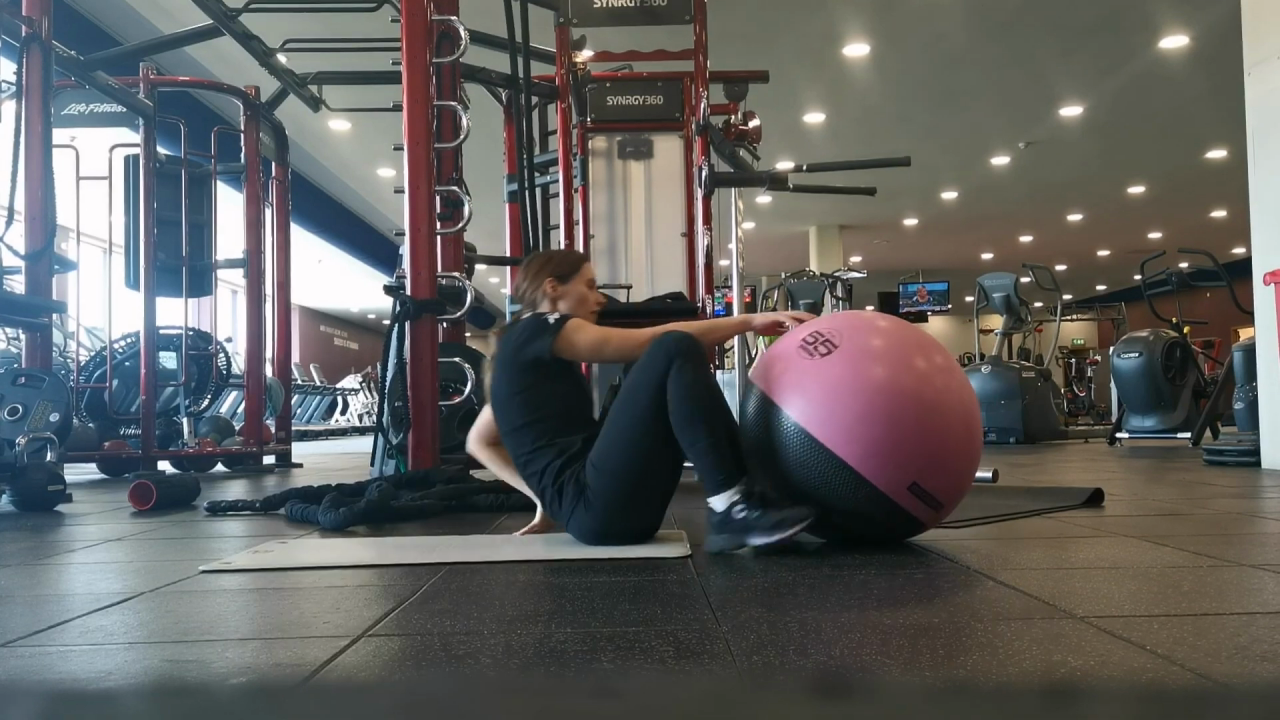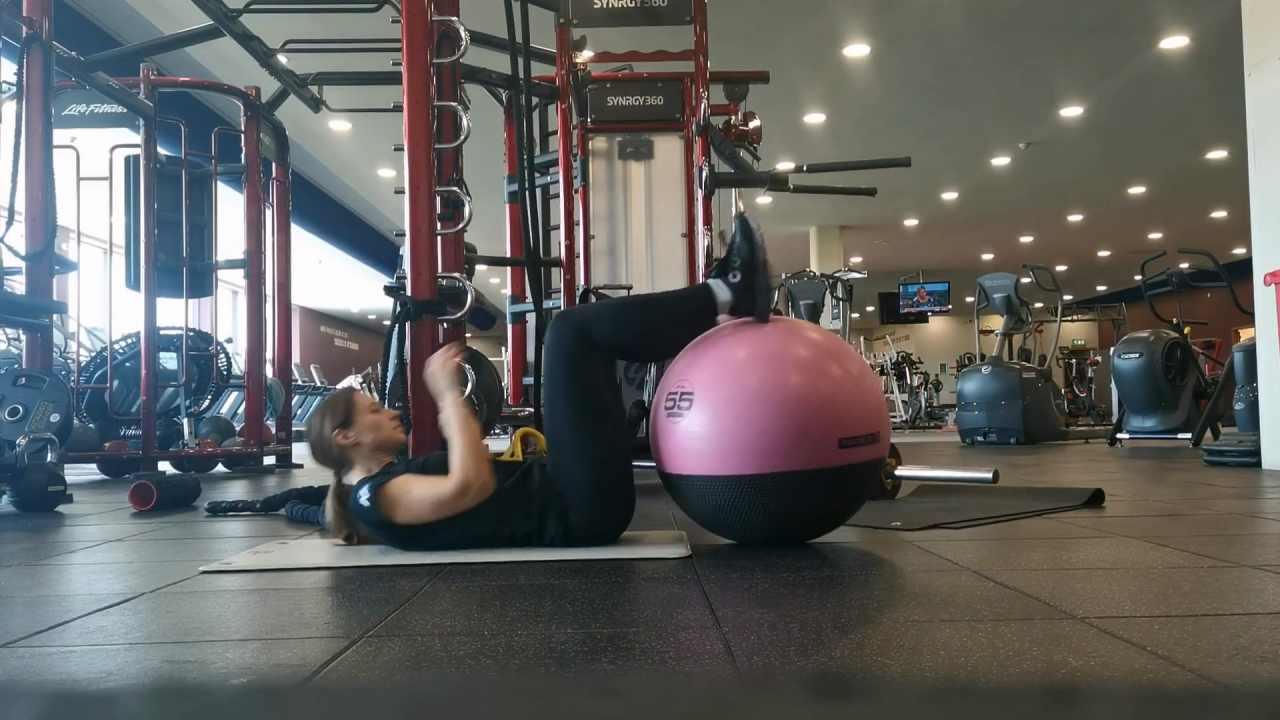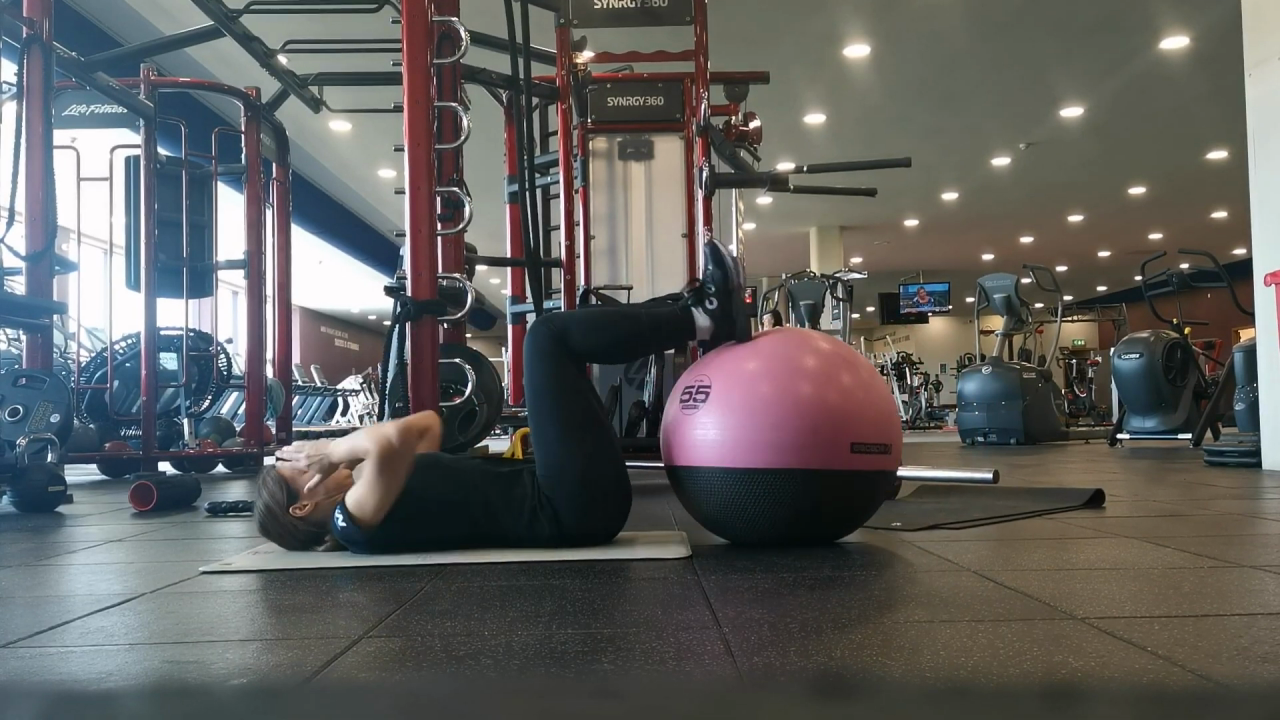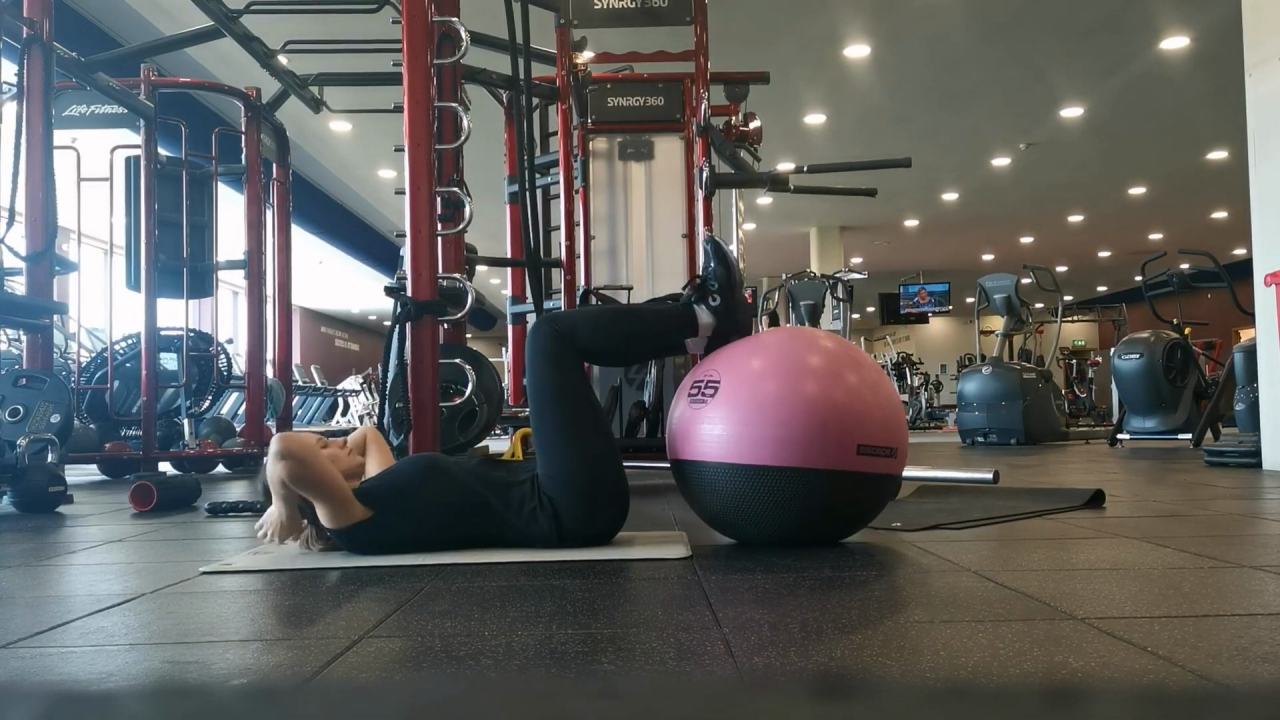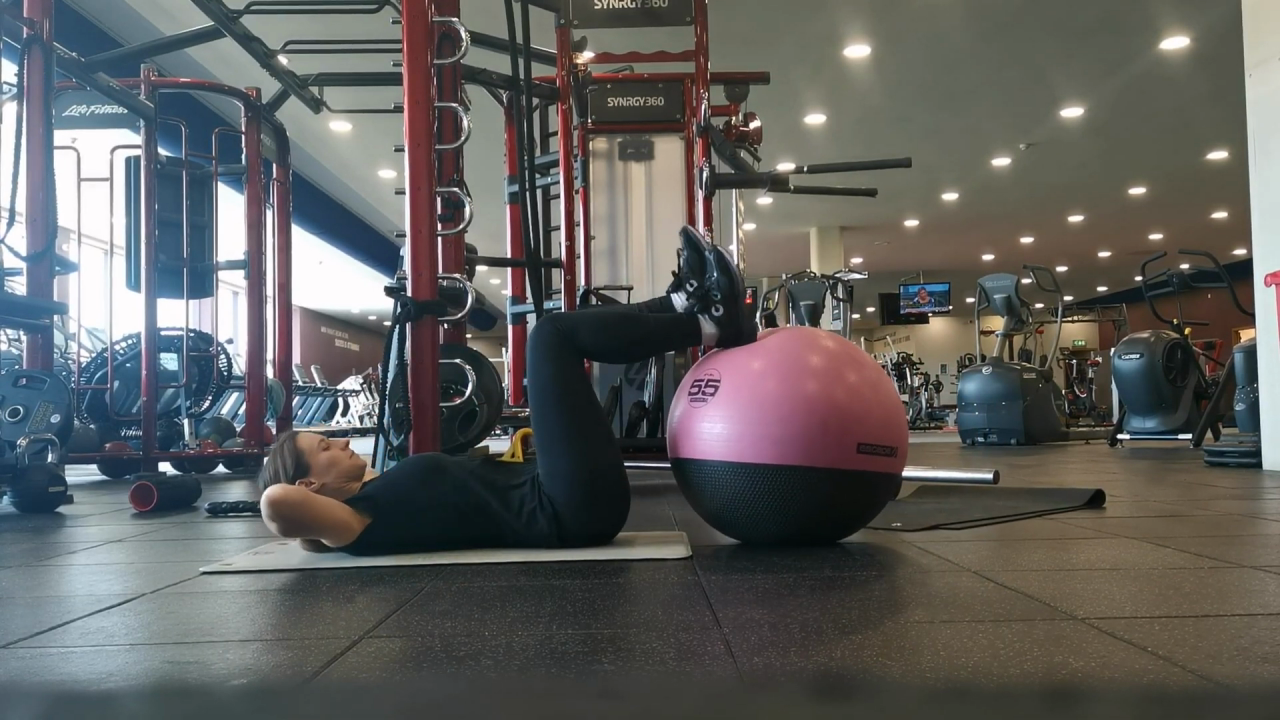
dt=0.7s
person 1, frame 1
left shoulder: (522, 359)
right shoulder: (539, 329)
left elbow: (480, 441)
right elbow: (651, 342)
left wrist: (542, 496)
right wrist: (746, 322)
left hip: (595, 507)
right hip: (599, 509)
right knee: (679, 353)
right ankle: (729, 508)
person 1, frame 2
left shoulder: (384, 486)
right shoulder: (377, 498)
right elbow: (472, 484)
left wrist: (457, 420)
right wrist: (449, 396)
left hip: (569, 507)
right hip: (580, 512)
left knee: (594, 340)
right knee: (571, 329)
left ankle: (711, 324)
right ankle: (725, 294)
person 1, frame 3
left shoulder: (378, 498)
right shoulder: (360, 519)
left elbow: (427, 425)
right elbow: (399, 436)
left wrist: (338, 448)
right wrist: (332, 449)
left hip: (568, 504)
right hip: (576, 509)
left knee: (556, 341)
right knee: (547, 334)
left ankle: (697, 322)
right ankle: (705, 321)
person 1, frame 4
left shoulder: (372, 501)
right shoulder: (352, 522)
left elbow: (368, 432)
right elbow: (286, 447)
right wrist: (284, 506)
left hip: (563, 504)
right hip: (572, 511)
left knee: (562, 340)
right knee: (551, 333)
left ankle: (699, 334)
right ankle: (704, 316)
person 1, frame 5
left shoulder: (369, 499)
right shoulder: (354, 527)
left elbow: (371, 476)
right elbow: (280, 502)
right wrist: (284, 516)
left hip: (570, 505)
right hip: (575, 511)
left knee: (561, 338)
right knee: (552, 333)
left ankle: (684, 307)
right ankle: (709, 327)
